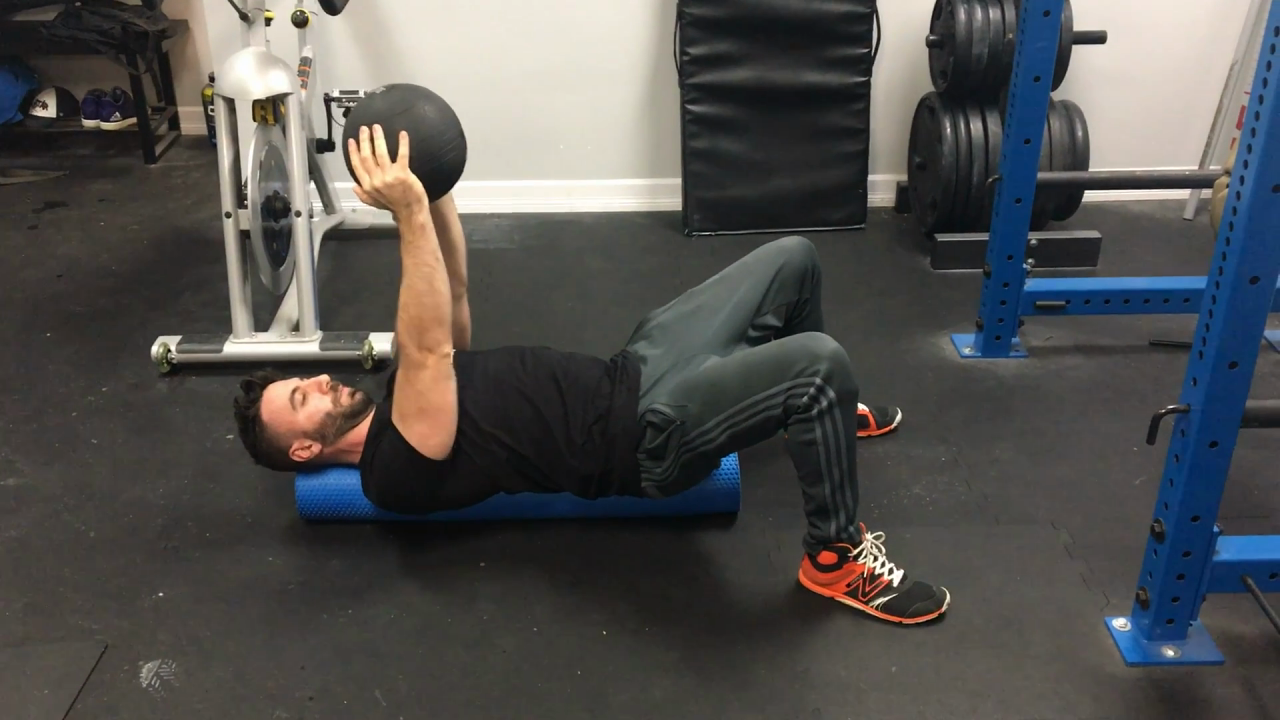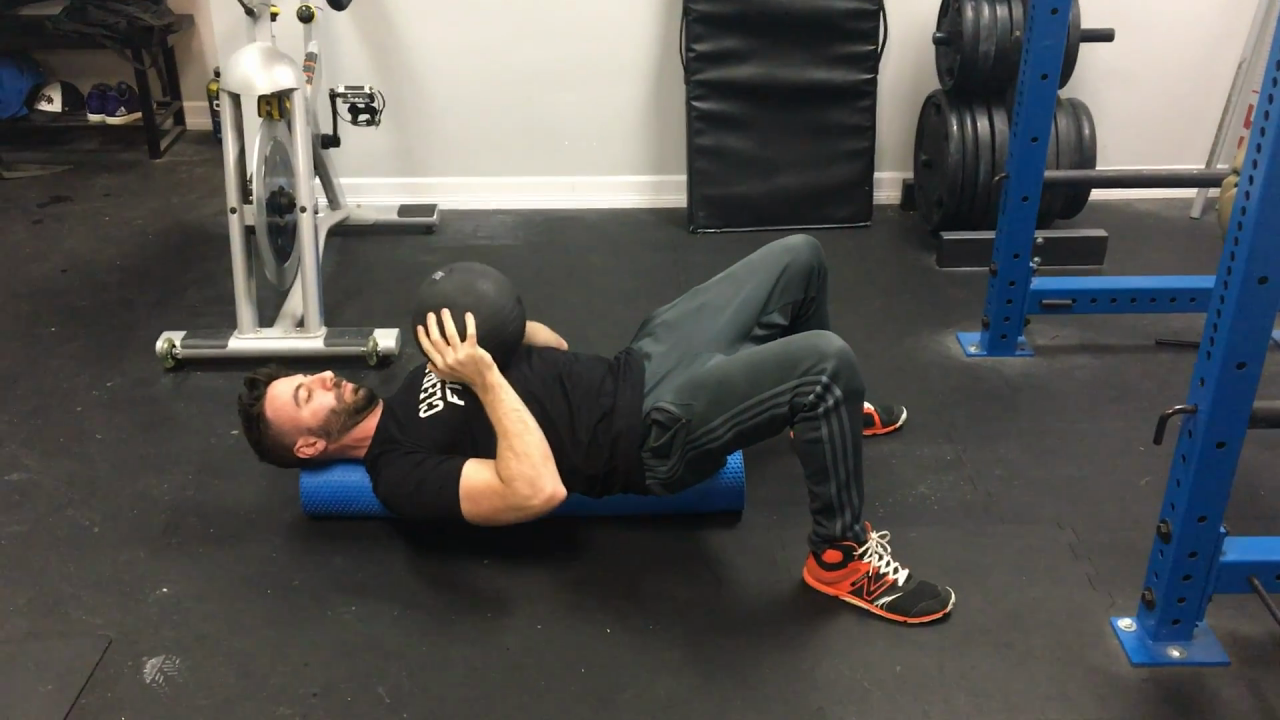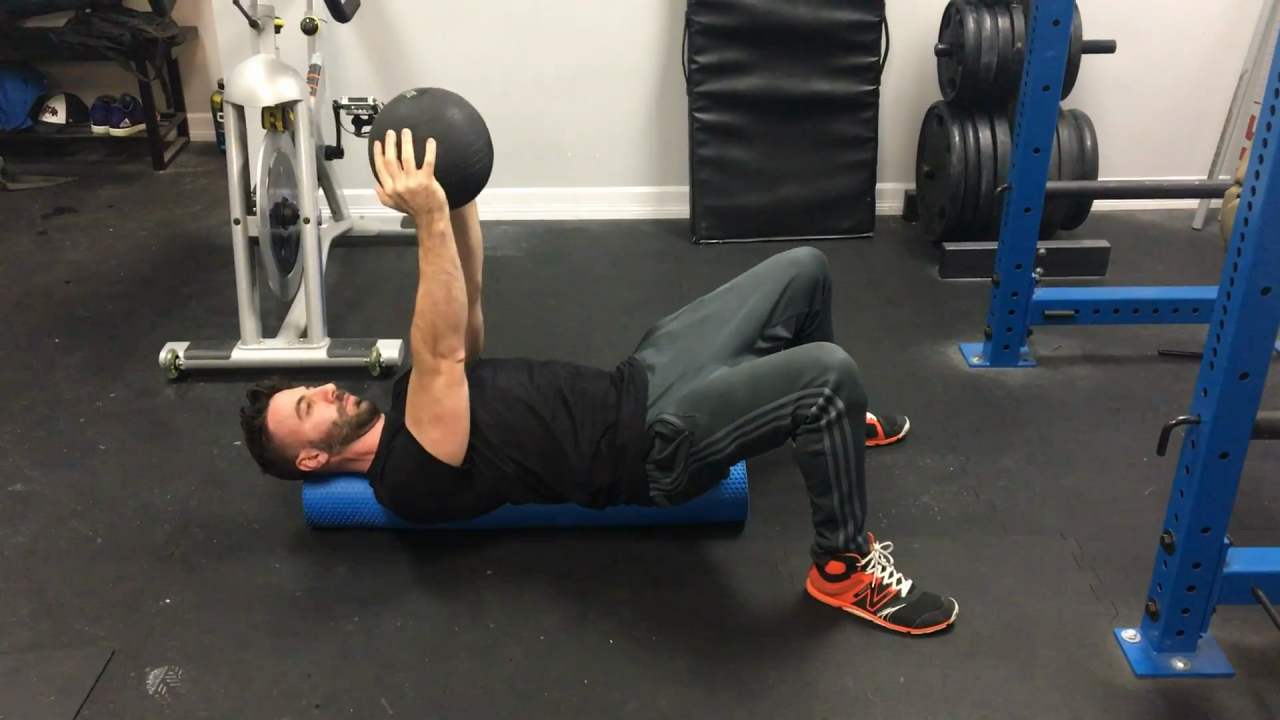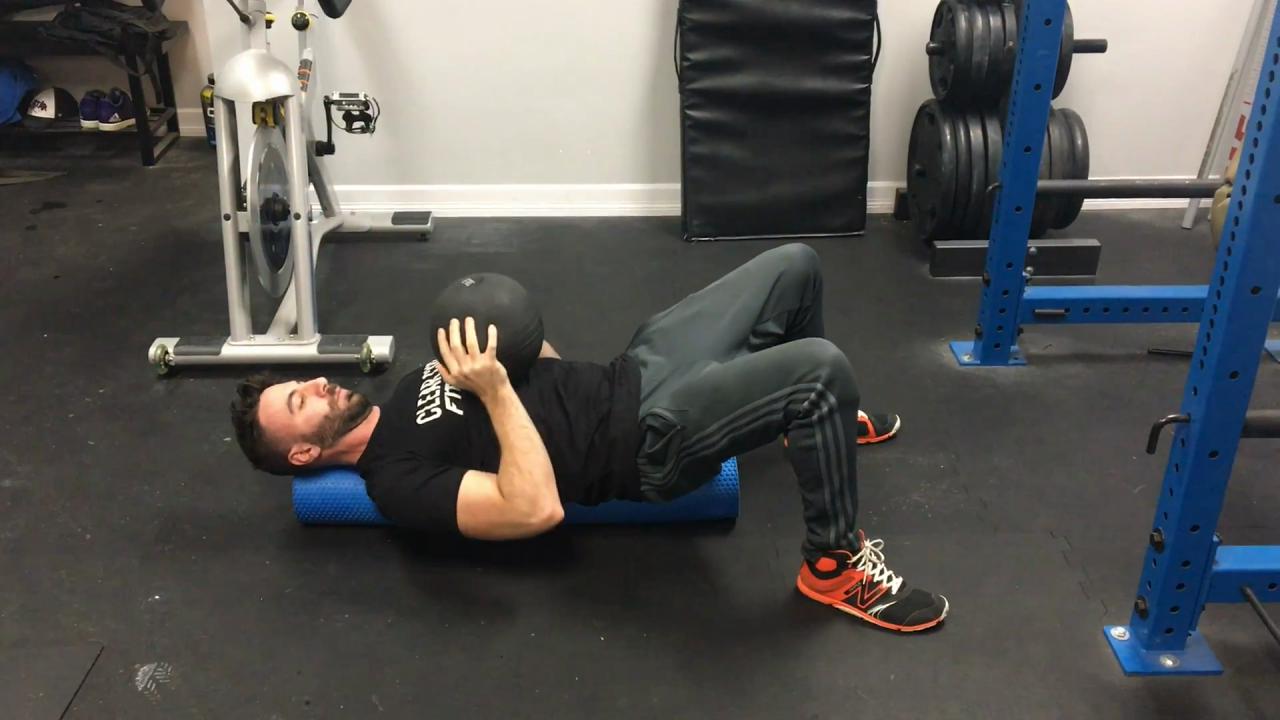
dt=1s
person 1, frame 1
left shoulder: (403, 395)
right shoulder: (396, 473)
left elbow: (453, 295)
right elbow: (433, 349)
left wrist: (433, 192)
right wrist: (409, 212)
left hip: (630, 374)
right hip: (644, 437)
left knee: (792, 259)
right knee: (820, 359)
left ankle: (821, 412)
right ankle: (837, 558)
person 1, frame 2
left shoulder: (423, 381)
right shoulder: (402, 477)
left elbow: (553, 348)
right elbow: (541, 491)
right wrist: (485, 376)
left hip: (636, 366)
right hip: (651, 433)
left knee: (798, 257)
right knee: (828, 357)
left ankle: (823, 412)
right ankle: (842, 556)
person 1, frame 3
left shoulder: (409, 402)
right shoulder: (409, 481)
left elbow: (463, 306)
right elbow: (445, 352)
left wrist: (457, 197)
right wrist: (430, 217)
left hip: (638, 383)
right hip: (652, 447)
left knee: (804, 270)
right knee: (829, 370)
left ankle: (822, 424)
right ankle: (844, 567)
person 1, frame 4
left shoulder: (417, 389)
right shoulder: (398, 482)
right elbow: (539, 510)
left wrist: (507, 335)
right wrist: (494, 389)
left hip: (631, 374)
right hip: (647, 442)
left knee: (794, 266)
right knee: (821, 366)
left ankle: (816, 423)
right ankle: (835, 565)
